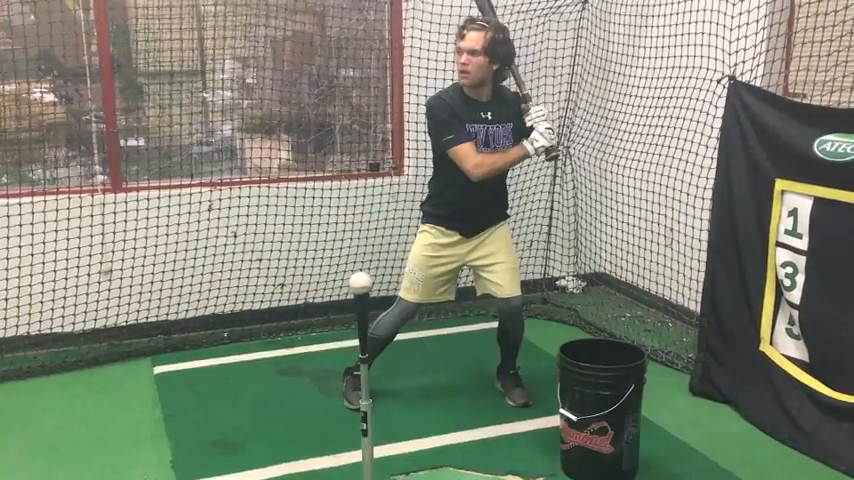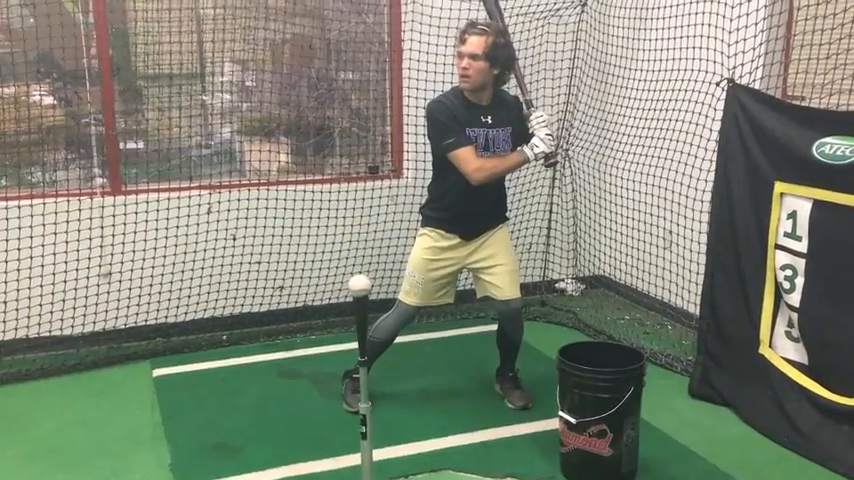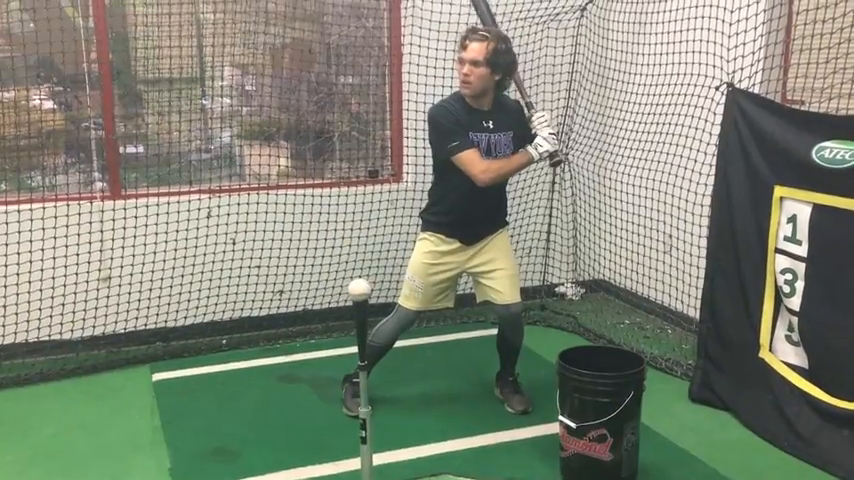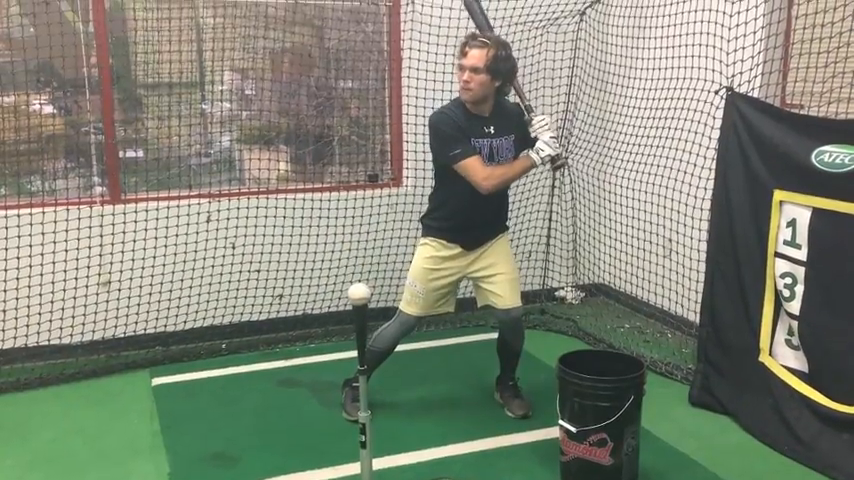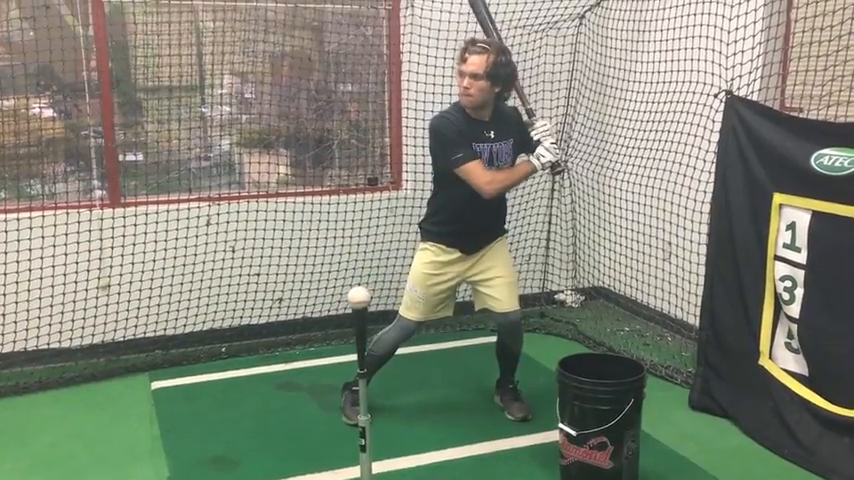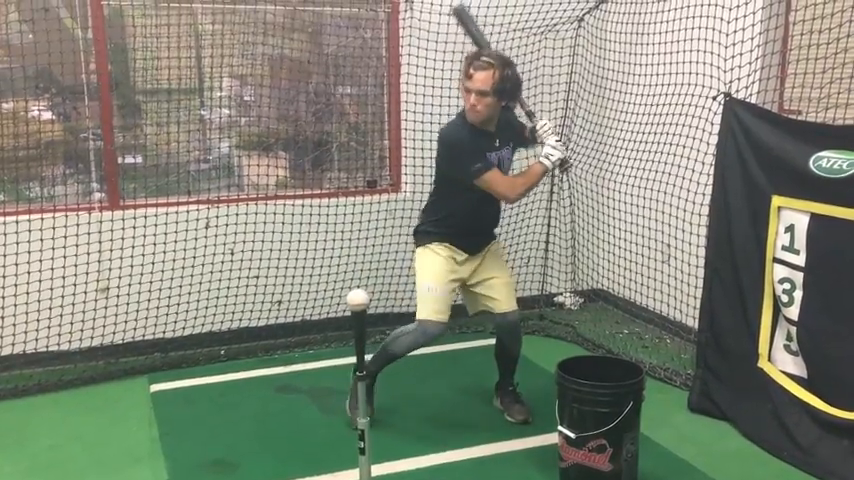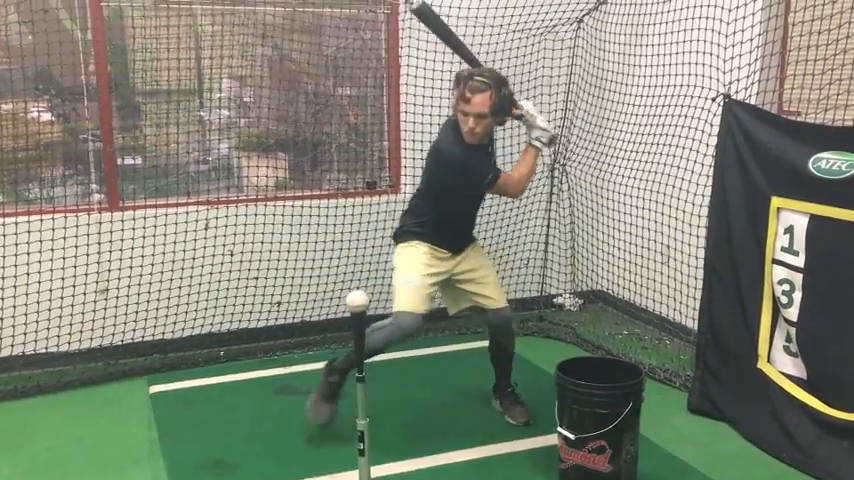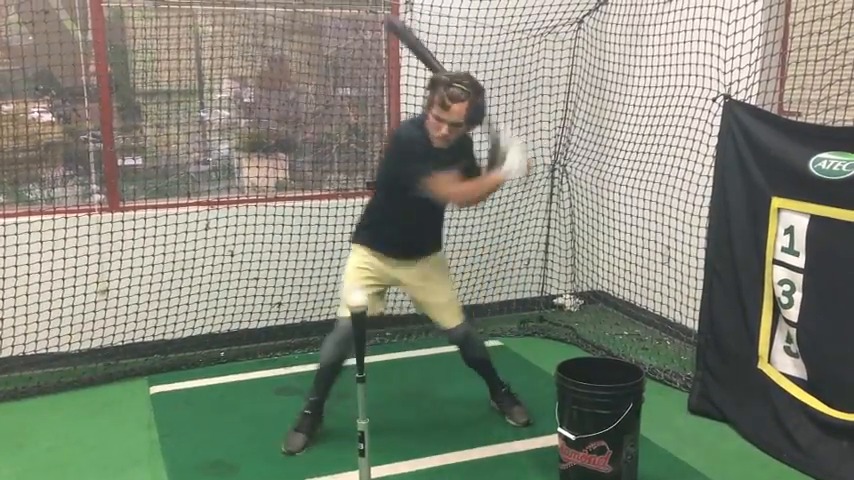
dt=0.2s
person 1, frame 1
left shoulder: (511, 104)
right shoulder: (442, 106)
left elbow: (529, 153)
right elbow: (475, 167)
left wrist: (541, 132)
right wrist: (528, 146)
left hip: (491, 226)
right hip: (442, 228)
left knee: (511, 304)
right knee: (404, 308)
left ankle: (508, 372)
right ankle: (356, 372)
person 1, frame 2
left shoulder: (511, 107)
right shoulder: (442, 109)
left elbow: (527, 155)
right elbow: (475, 171)
left wrist: (540, 136)
right wrist: (529, 152)
left hip: (491, 229)
right hip: (442, 231)
left knee: (511, 306)
right knee: (405, 311)
left ankle: (507, 375)
right ankle: (356, 375)
person 1, frame 3
left shoulder: (512, 112)
right shoulder: (444, 114)
left elbow: (529, 152)
right elbow: (482, 173)
left wrist: (543, 136)
right wrist: (533, 152)
left hip: (491, 234)
right hip: (442, 236)
left knee: (511, 311)
right knee: (404, 315)
left ankle: (507, 379)
right ankle: (355, 379)
person 1, frame 4
left shoulder: (512, 115)
right shoulder: (445, 121)
left elbow: (545, 155)
right elbow: (485, 180)
left wrist: (544, 139)
right wrist: (535, 156)
left hip: (491, 239)
right hip: (443, 241)
left knee: (511, 315)
right knee: (405, 320)
left ankle: (506, 384)
right ankle: (355, 384)
person 1, frame 5
left shoulder: (510, 118)
right shoulder: (445, 126)
left elbow: (540, 152)
right elbow: (488, 184)
left wrist: (543, 139)
right wrist: (537, 161)
left hip: (490, 242)
right hip: (441, 244)
left knee: (510, 318)
right knee: (406, 324)
left ankle: (506, 387)
right ankle: (355, 387)
person 1, frame 6
left shoulder: (507, 123)
right shoulder: (456, 138)
left elbow: (525, 136)
right elbow: (510, 191)
left wrist: (543, 135)
right wrist: (548, 157)
left hip: (483, 244)
right hip: (440, 242)
left knee: (509, 318)
right knee: (430, 328)
left ankle: (505, 389)
right ankle: (371, 373)
person 1, frame 7
left shoulder: (479, 131)
right shoulder: (453, 153)
right elbow: (513, 188)
left wrist: (524, 113)
right wrist: (537, 141)
left hip: (464, 245)
right hip: (421, 243)
left knee: (501, 316)
right knee: (407, 321)
left ankle: (504, 391)
right ankle: (336, 374)
person 1, frame 8
left shoulder: (462, 145)
right shoulder: (408, 136)
left elbow: (471, 189)
right elbow: (458, 195)
left wrist: (496, 168)
right wrist: (506, 173)
left hip: (418, 257)
right hip: (370, 249)
left knee: (457, 329)
right knee: (346, 332)
left ankle: (499, 390)
right ankle: (311, 414)
